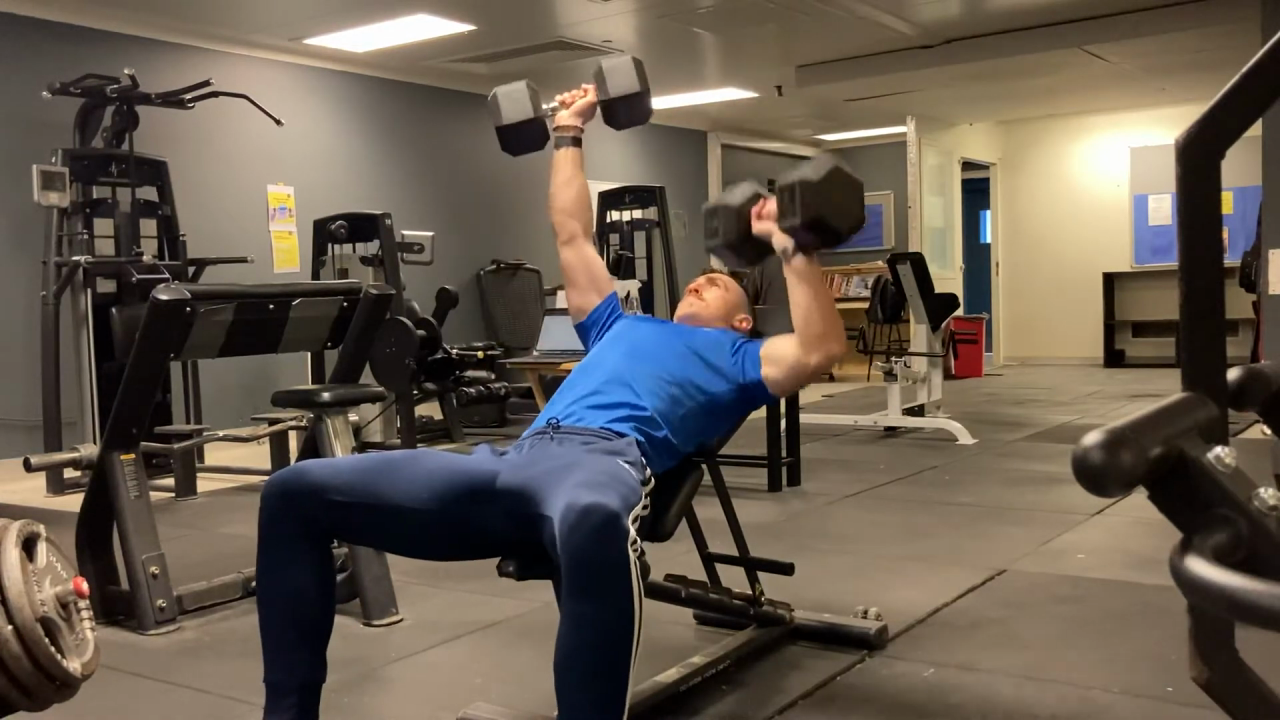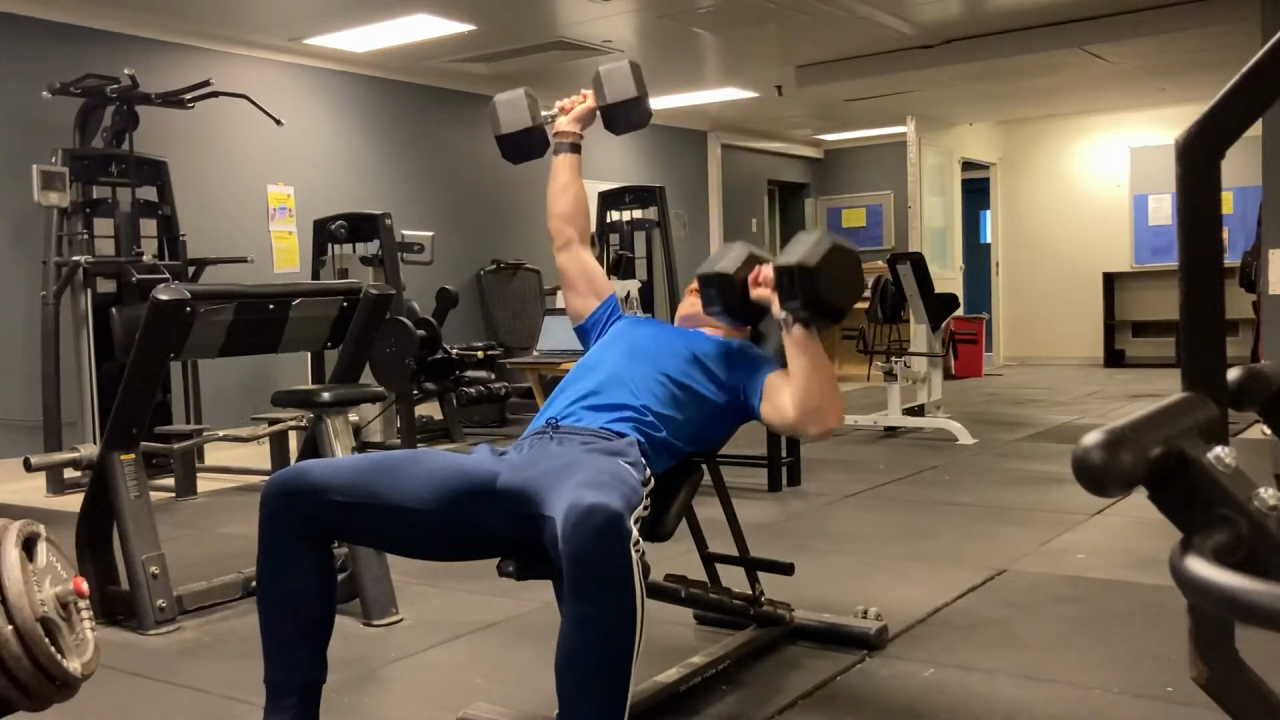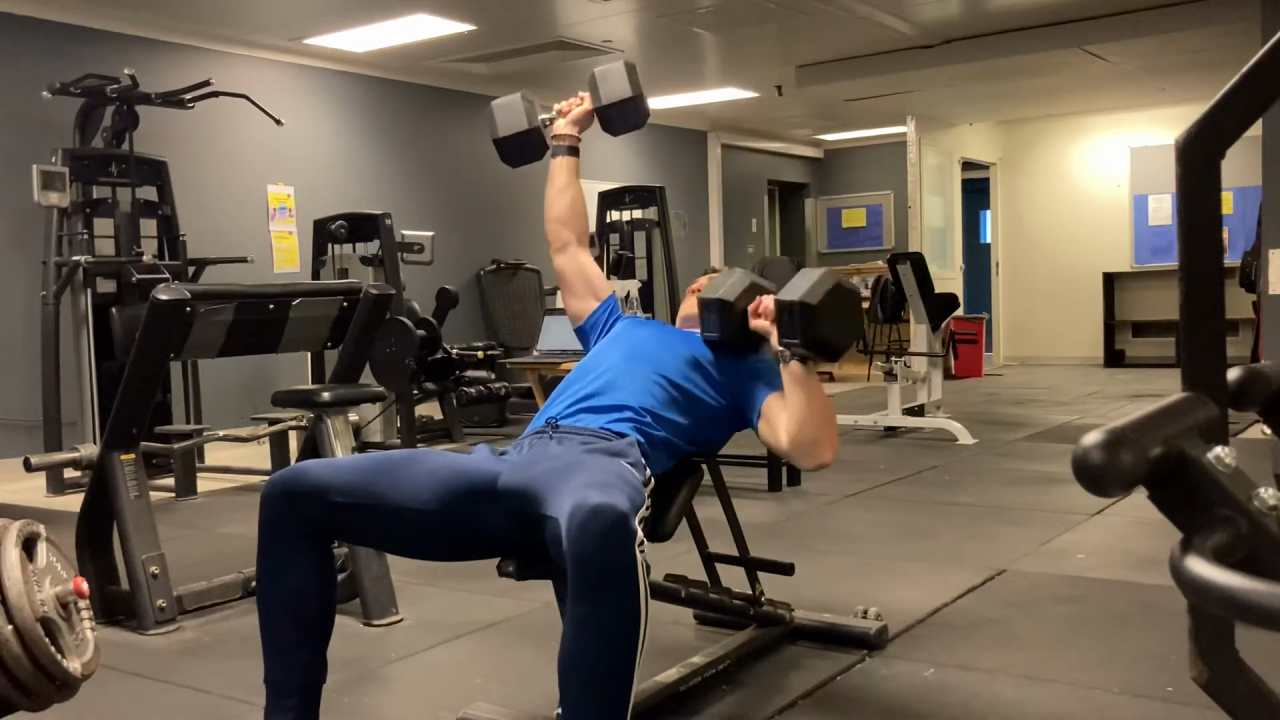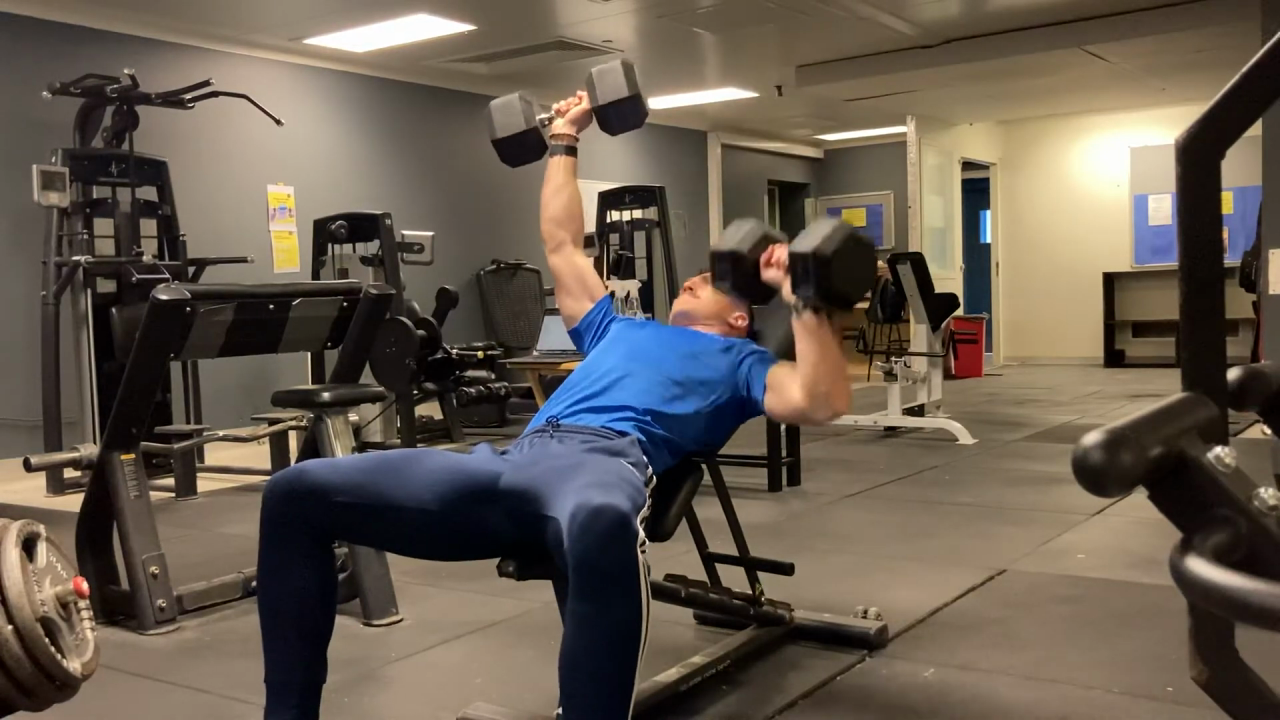
dt=0.2s
person 1, frame 1
left shoulder: (738, 357)
right shoulder: (621, 328)
left elbow: (819, 353)
right elbow: (572, 238)
left wrist: (789, 243)
right wrist: (569, 132)
left hip: (604, 459)
right hip: (510, 460)
left knee: (591, 524)
right knee: (296, 493)
person 1, frame 2
left shoulder: (742, 362)
right shoulder: (621, 329)
left elbow: (818, 419)
right elbow: (569, 243)
left wrist: (789, 309)
right wrist: (568, 138)
left hip: (604, 458)
right hip: (511, 459)
left knee: (595, 524)
right knee: (294, 493)
person 1, frame 3
left shoulder: (742, 368)
right shoulder: (622, 329)
left elbow: (814, 449)
right elbow: (567, 246)
left wrist: (787, 342)
right wrist: (566, 140)
left hip: (605, 459)
right hip: (512, 459)
left knee: (598, 525)
right knee: (295, 494)
person 1, frame 4
left shoulder: (741, 363)
right shoulder: (617, 330)
left elbow: (825, 400)
right elbow: (562, 247)
left wrist: (798, 288)
right wrist: (564, 140)
left hip: (604, 459)
right hip: (510, 459)
left knee: (602, 526)
right knee: (296, 493)
